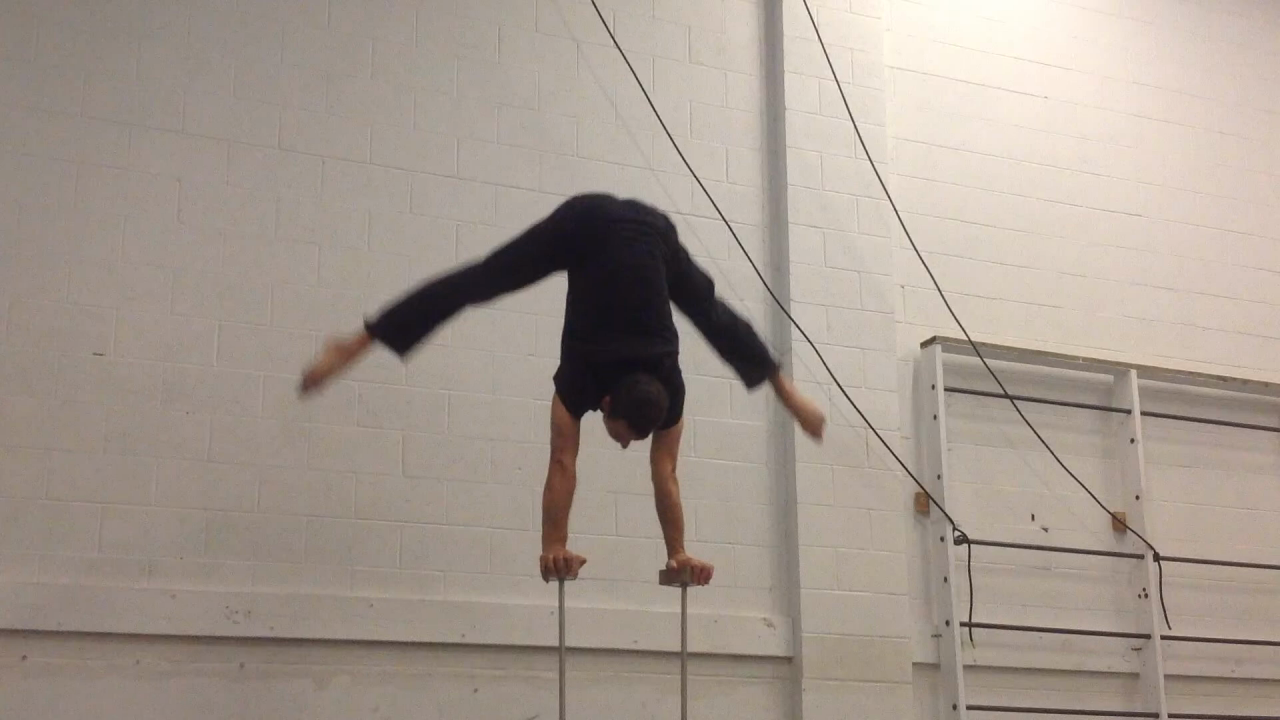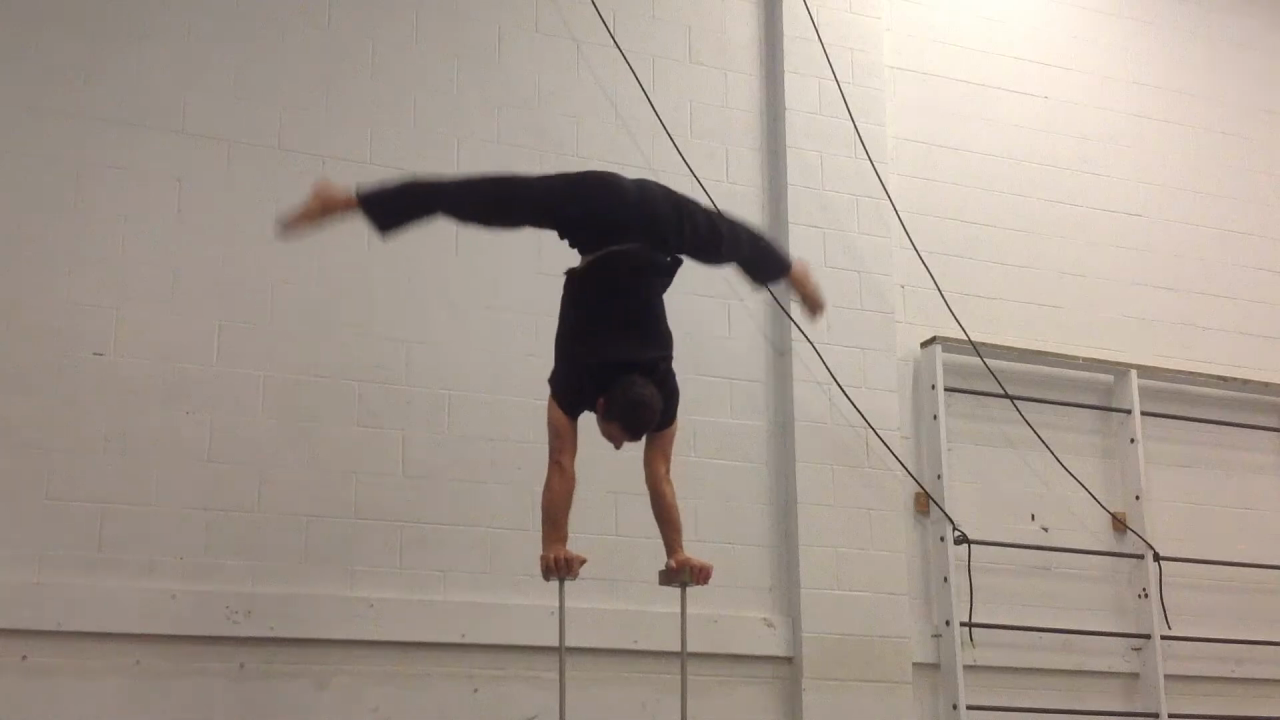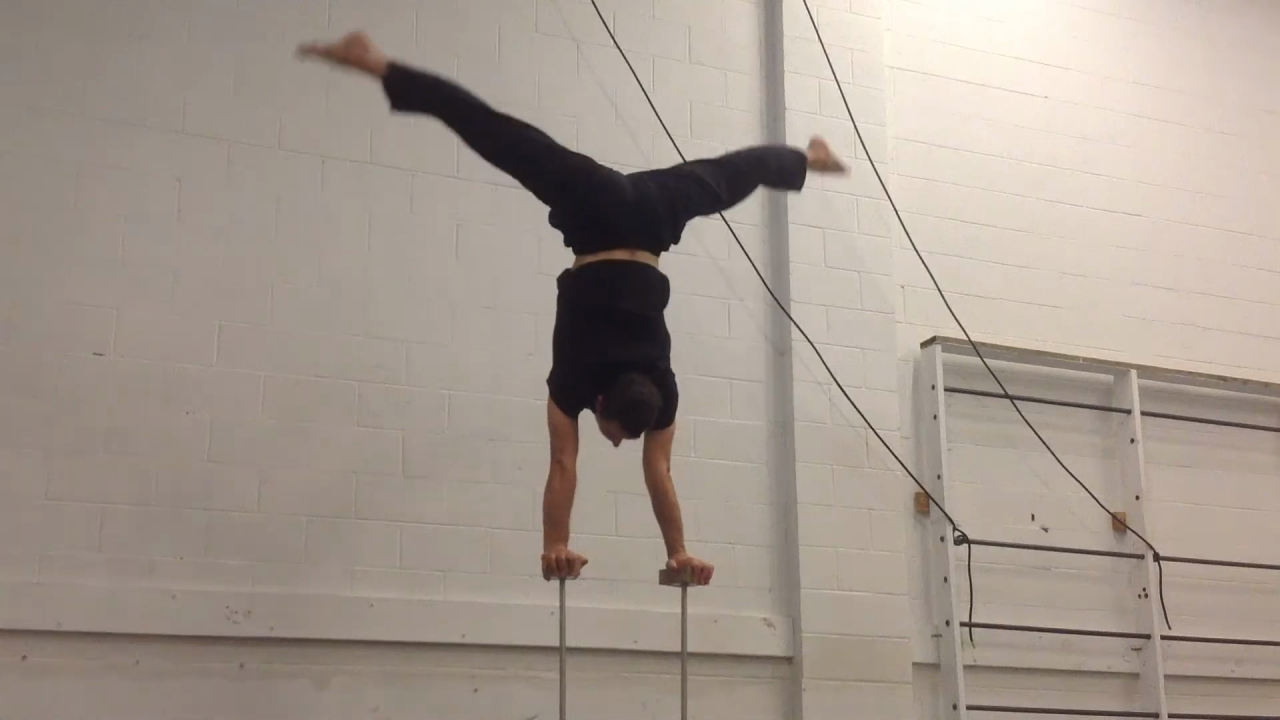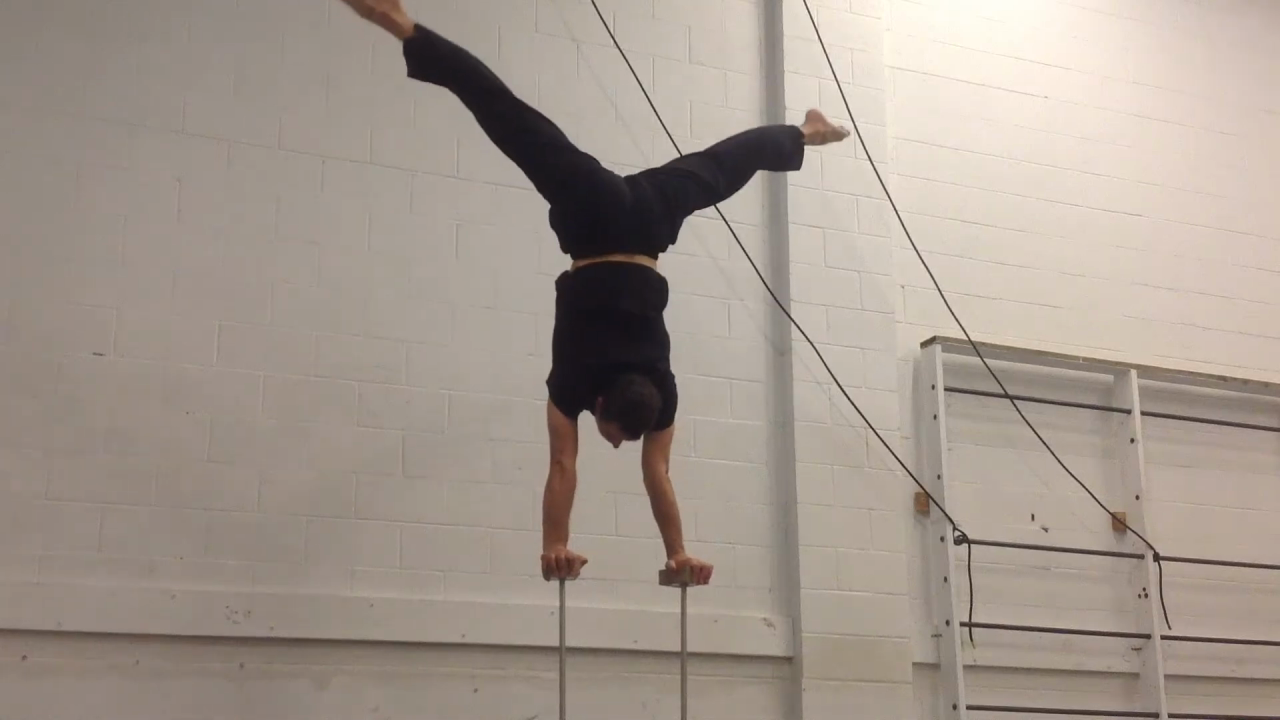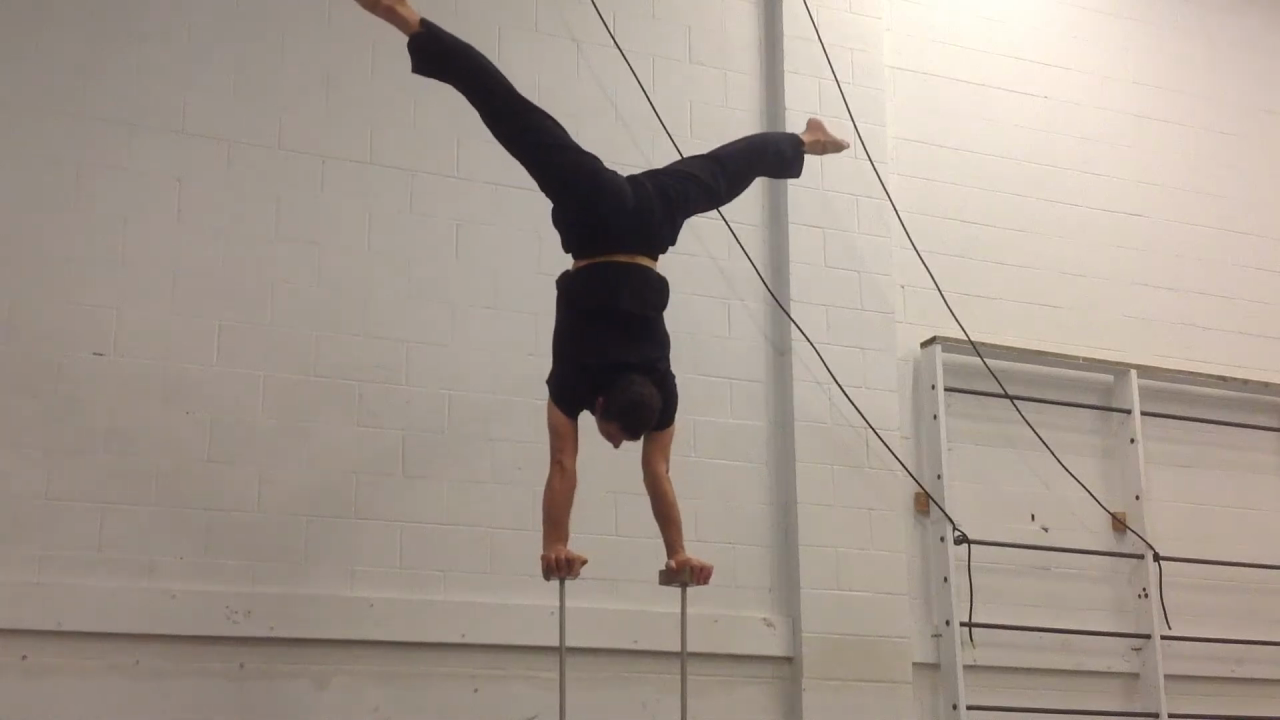
dt=0.3s
person 1, frame 1
left shoulder: (669, 392)
right shoulder: (578, 383)
left elbow: (665, 475)
right elbow: (562, 466)
left wrist: (679, 553)
right wrist: (554, 545)
left hip: (651, 231)
right hip: (587, 224)
left knee: (713, 312)
right knee: (473, 283)
left ankle: (783, 386)
right ankle: (355, 343)
person 1, frame 2
left shoulder: (663, 388)
right shoulder: (573, 382)
left elbow: (659, 474)
right elbow: (562, 466)
left wrist: (678, 553)
right wrist: (554, 544)
left hip: (658, 215)
right hip: (595, 206)
left knee: (730, 244)
right knee: (461, 200)
right ankle: (346, 200)
person 1, frame 3
left shoulder: (660, 391)
right shoulder: (573, 384)
left elbow: (658, 474)
right elbow: (563, 467)
left wrist: (679, 553)
right wrist: (556, 546)
left hip: (649, 215)
right hip: (601, 213)
left knee: (725, 180)
right knee: (500, 135)
left ankle: (806, 158)
right ankle: (379, 63)
person 1, frame 4
left shoulder: (661, 391)
right shoulder: (571, 383)
left elbow: (657, 475)
right elbow: (563, 466)
left wrist: (679, 554)
right wrist: (554, 545)
left hip: (645, 217)
right hip: (598, 217)
left knee: (720, 167)
right knee: (514, 122)
left ankle: (802, 134)
person 1, frame 5
left shoulder: (660, 390)
right shoulder: (572, 385)
left elbow: (657, 474)
right elbow: (562, 467)
left wrist: (679, 552)
right wrist: (555, 545)
left hip: (645, 218)
right hip: (600, 218)
left knee: (723, 173)
right knee: (515, 117)
left ankle: (804, 142)
